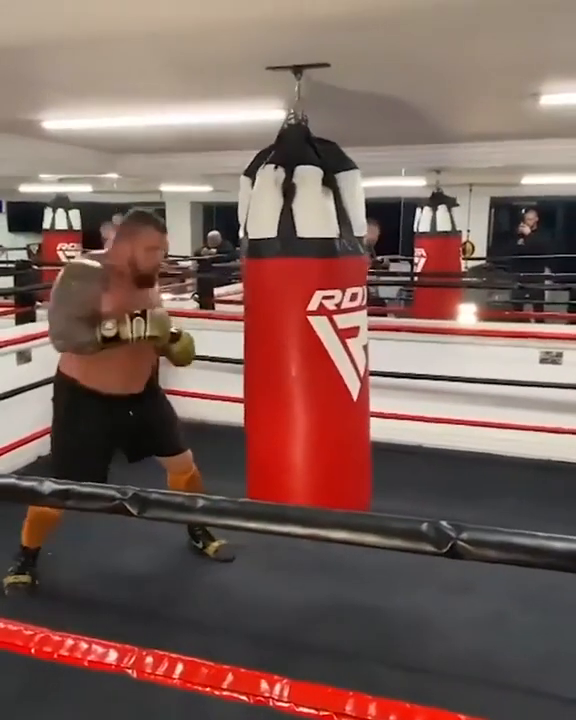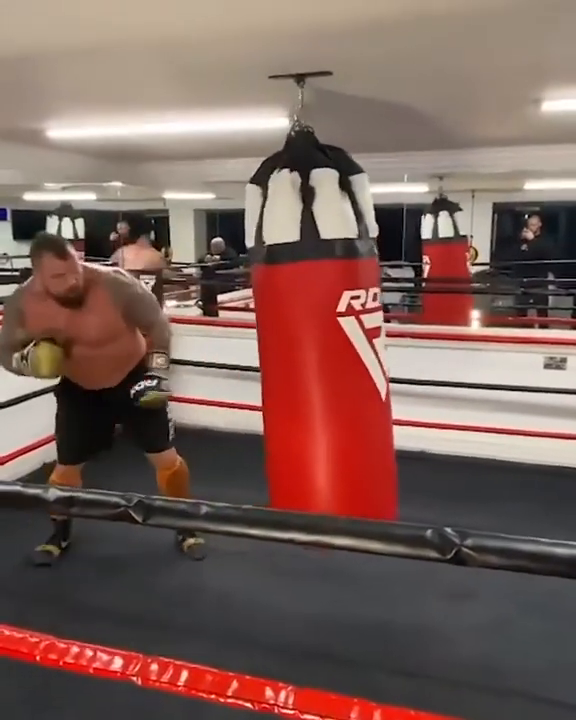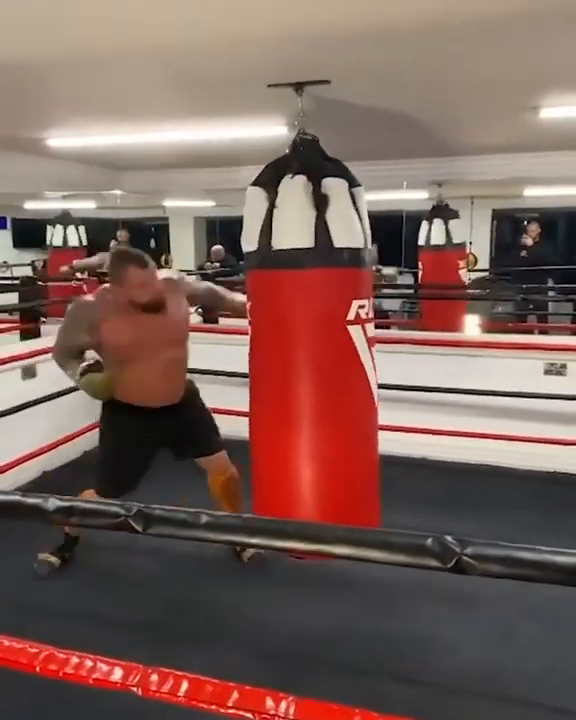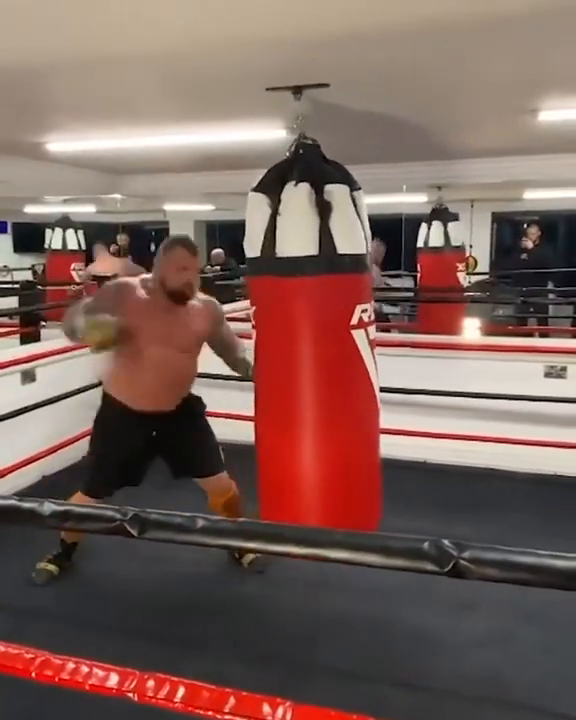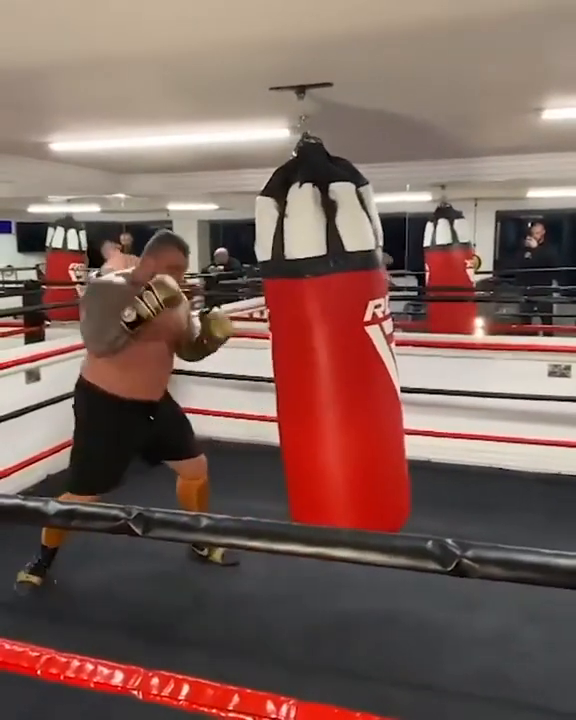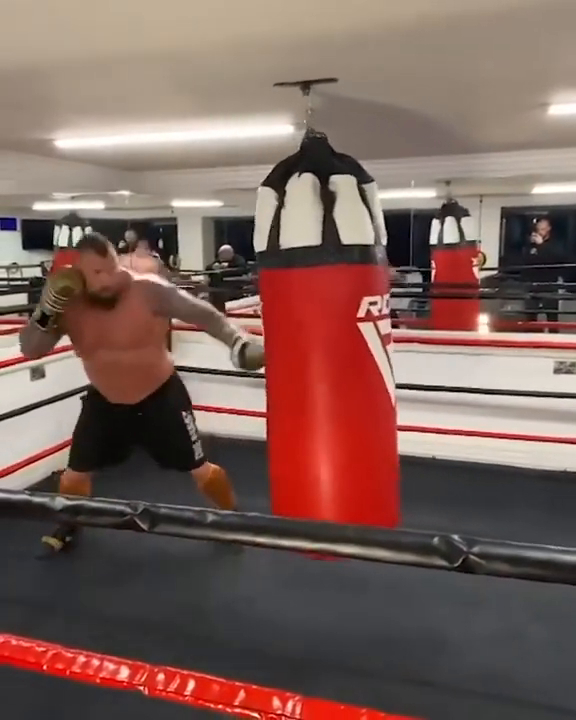
dt=0.5s
person 1, frame 1
left shoulder: (144, 275)
right shoulder: (83, 275)
right elbow: (64, 336)
left wrist: (170, 341)
right wrist: (128, 328)
left hip: (141, 393)
right hip: (84, 397)
left knee: (182, 463)
left ankle: (199, 533)
person 1, frame 2
left shoulder: (112, 283)
left elbow: (155, 323)
left wrist: (157, 372)
right wrist: (30, 359)
left hip: (132, 377)
right hip: (77, 388)
left knee: (165, 457)
right knee: (68, 467)
left ankle: (184, 527)
right ankle: (59, 532)
person 1, frame 3
left shoulder: (171, 285)
right shoulder: (93, 310)
left elbow: (208, 293)
right elbow: (64, 350)
left wrist: (243, 304)
right wrist: (82, 371)
left hip: (182, 400)
right hip: (129, 412)
left knee: (222, 466)
right knee: (108, 492)
right ankle: (66, 541)
person 1, frame 4
left shoulder: (206, 309)
right shoulder: (124, 292)
left elbow: (233, 351)
right elbow: (73, 319)
left wrist: (257, 370)
right wrist: (88, 327)
left hip: (180, 412)
right hip: (121, 414)
left knee: (221, 486)
right knee: (92, 495)
right ankle: (64, 550)
person 1, frame 5
left shoulder: (174, 301)
right shoulder: (106, 289)
left elbow: (189, 349)
right elbow: (97, 343)
left wrist: (212, 336)
right wrist: (140, 309)
left hip: (156, 402)
right hip: (105, 405)
left knee: (196, 466)
right knee: (82, 495)
left ankle: (199, 541)
right ankle: (43, 559)
person 1, frame 6
left shoulder: (149, 290)
right shoulder: (67, 296)
left elbow: (199, 312)
right elbow: (30, 347)
left wrist: (238, 339)
right wrist: (49, 309)
left hip: (160, 396)
right hip: (105, 399)
left knee: (199, 470)
right knee: (75, 474)
right ankle: (69, 526)
